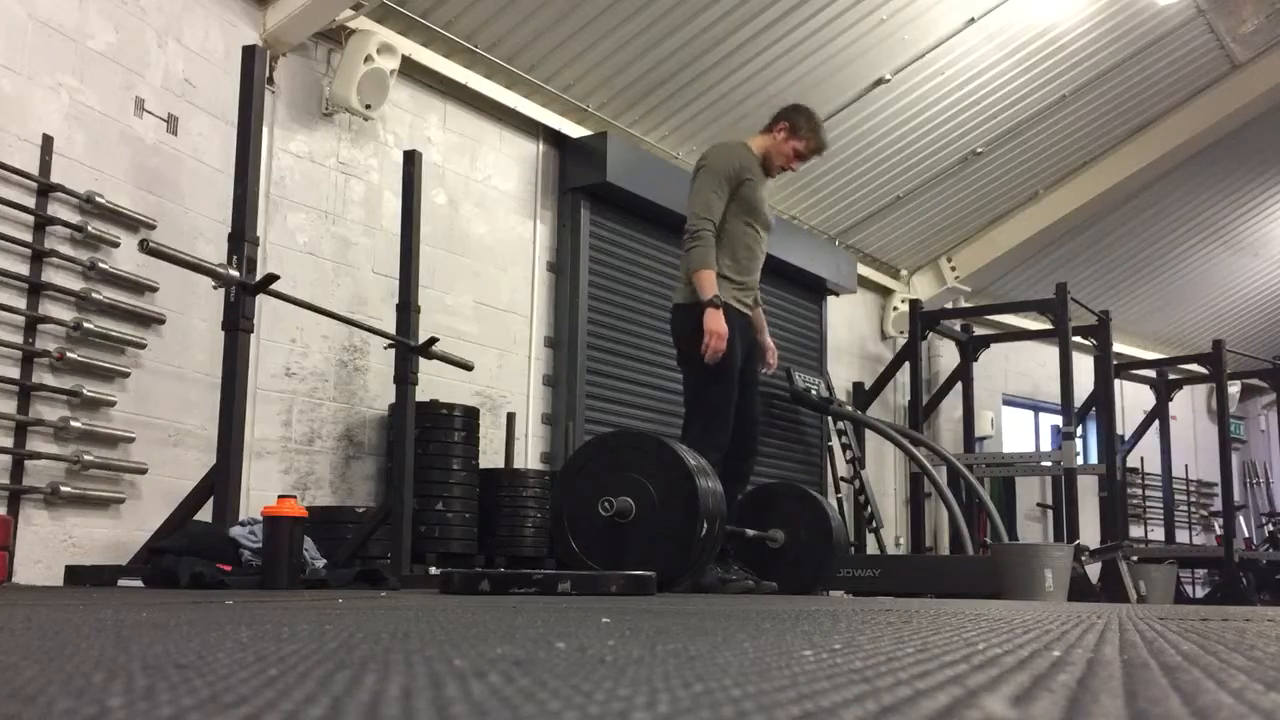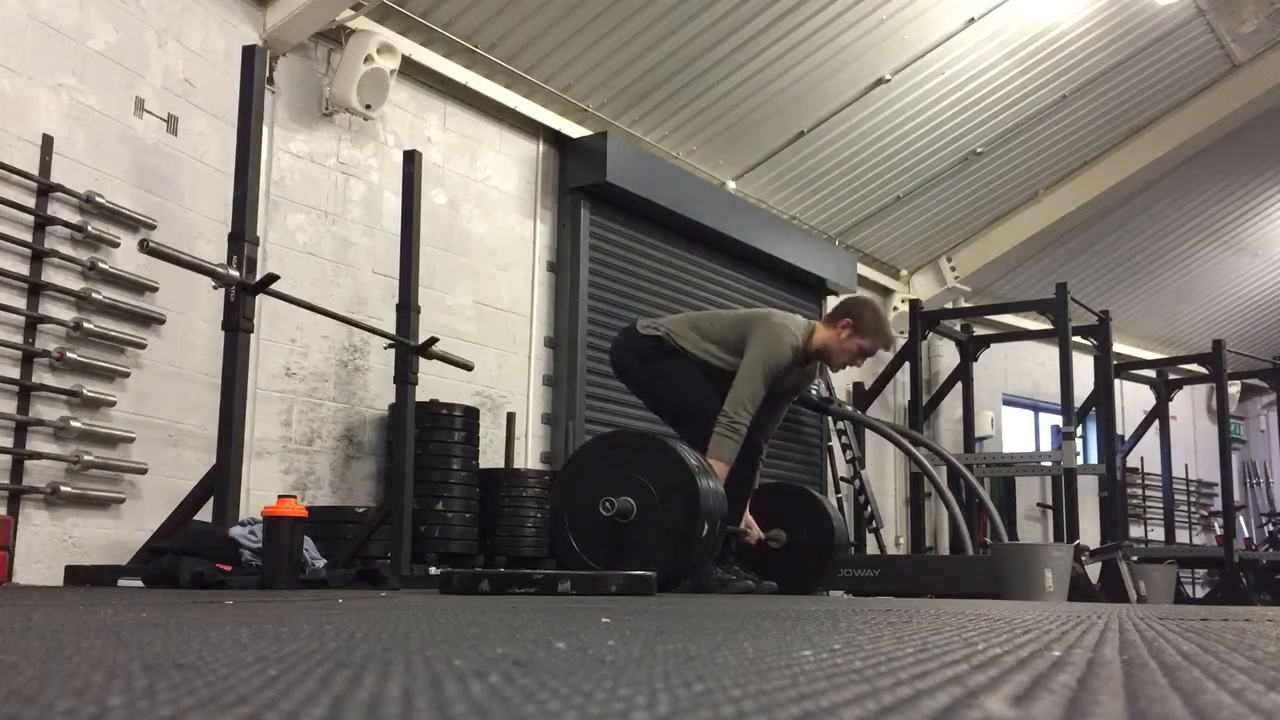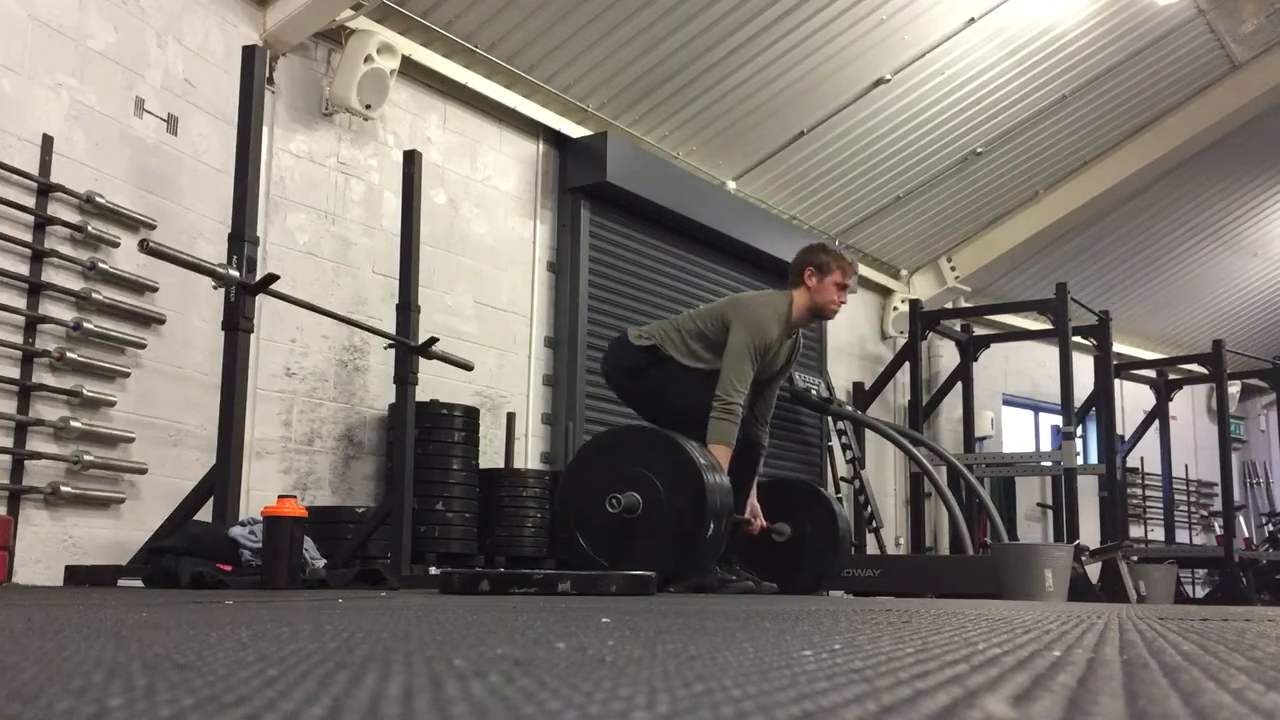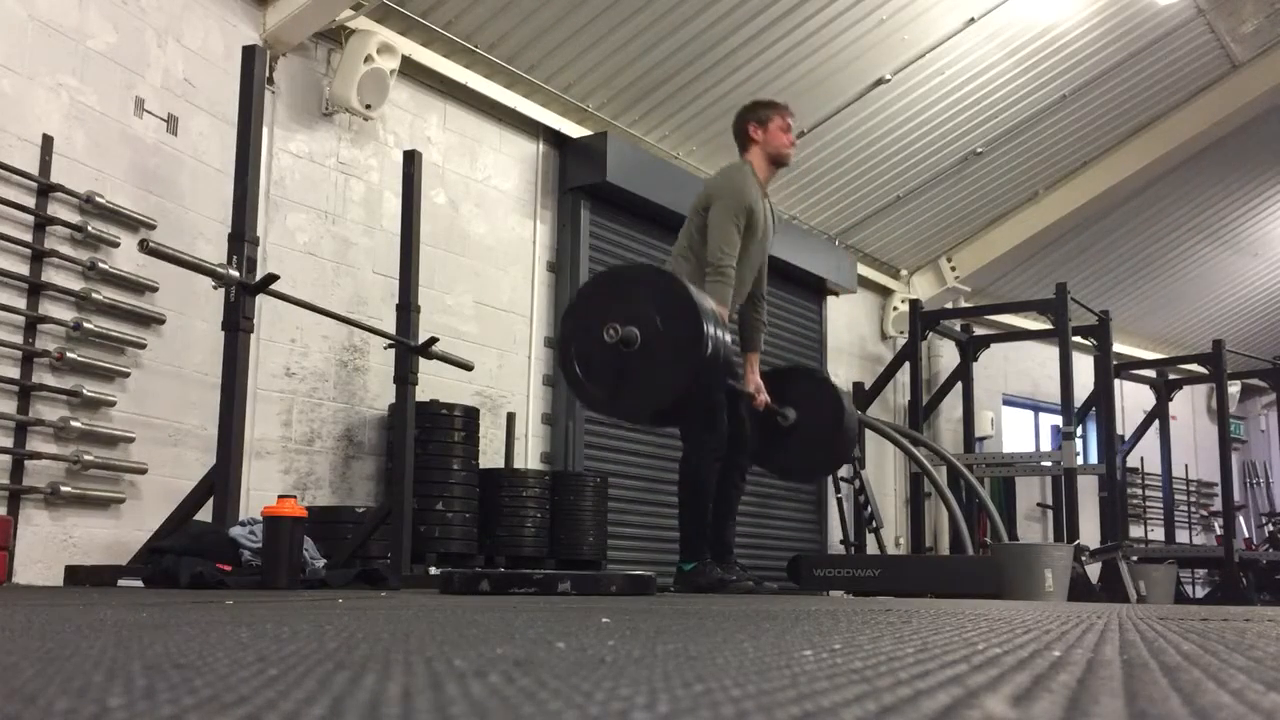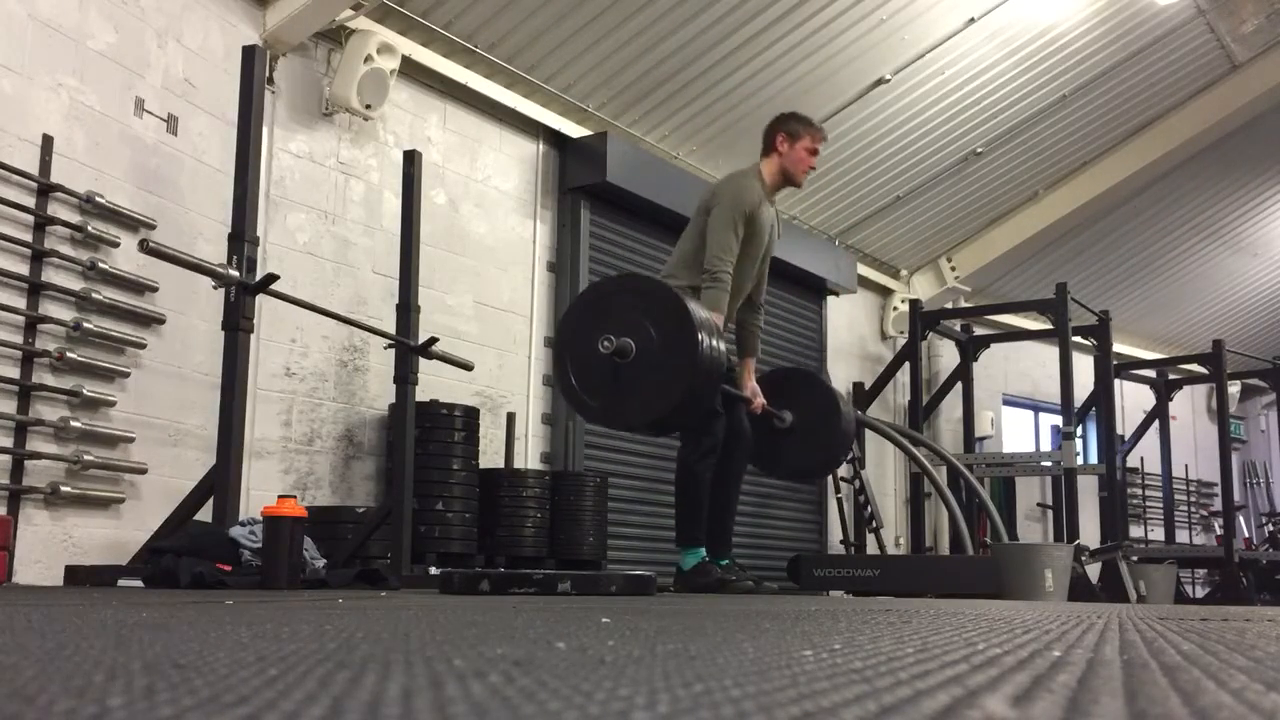
dt=1s
person 1, frame 1
left shoulder: (762, 182)
right shoulder: (727, 159)
right elbow: (700, 234)
left wrist: (762, 333)
right wrist: (714, 308)
left hip: (733, 322)
right hip: (706, 316)
left knee: (742, 445)
right knee: (708, 440)
left ankle: (716, 554)
person 1, frame 2
left shoulder: (807, 368)
right shoulder: (781, 338)
left elbow: (759, 433)
right elbow: (733, 419)
left wrist: (740, 509)
left hip: (676, 357)
right hip: (645, 349)
left knee: (747, 444)
right knee: (715, 435)
left ankle: (718, 559)
person 1, frame 3
left shoulder: (791, 341)
right shoulder: (760, 315)
left elbow: (758, 422)
right elbow: (727, 403)
left wrist: (750, 496)
left hip: (672, 368)
right hip: (636, 358)
left knee: (744, 443)
right knee: (711, 439)
left ankle: (719, 560)
person 1, frame 4
left shoulder: (765, 204)
right shoulder: (734, 185)
left elbow: (754, 295)
right elbow: (719, 271)
left wrist: (752, 372)
left knee: (735, 442)
right knee: (708, 436)
left ankle: (720, 558)
right ankle: (694, 564)
person 1, frame 5
left shoulder: (769, 214)
right shoulder: (740, 191)
left elbow: (751, 304)
right elbow: (716, 274)
left wrist: (747, 376)
left knee: (737, 438)
right knee: (706, 428)
left ankle: (719, 558)
right ankle: (693, 561)
